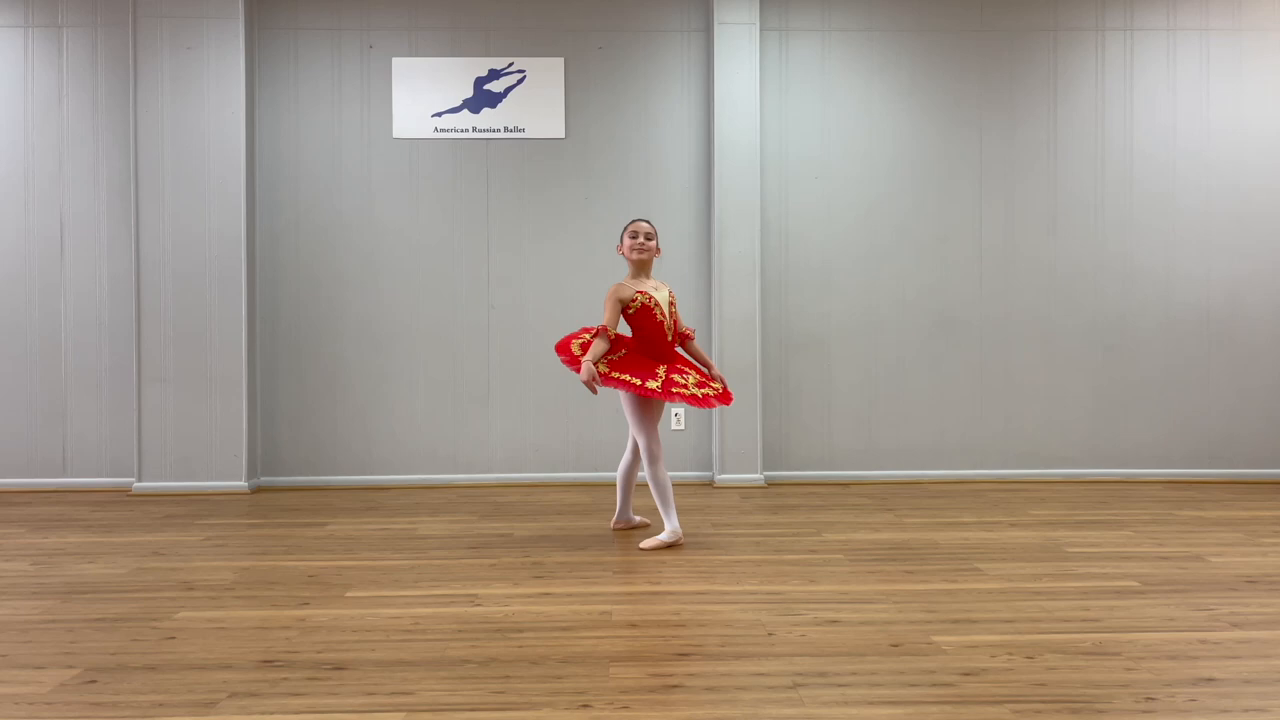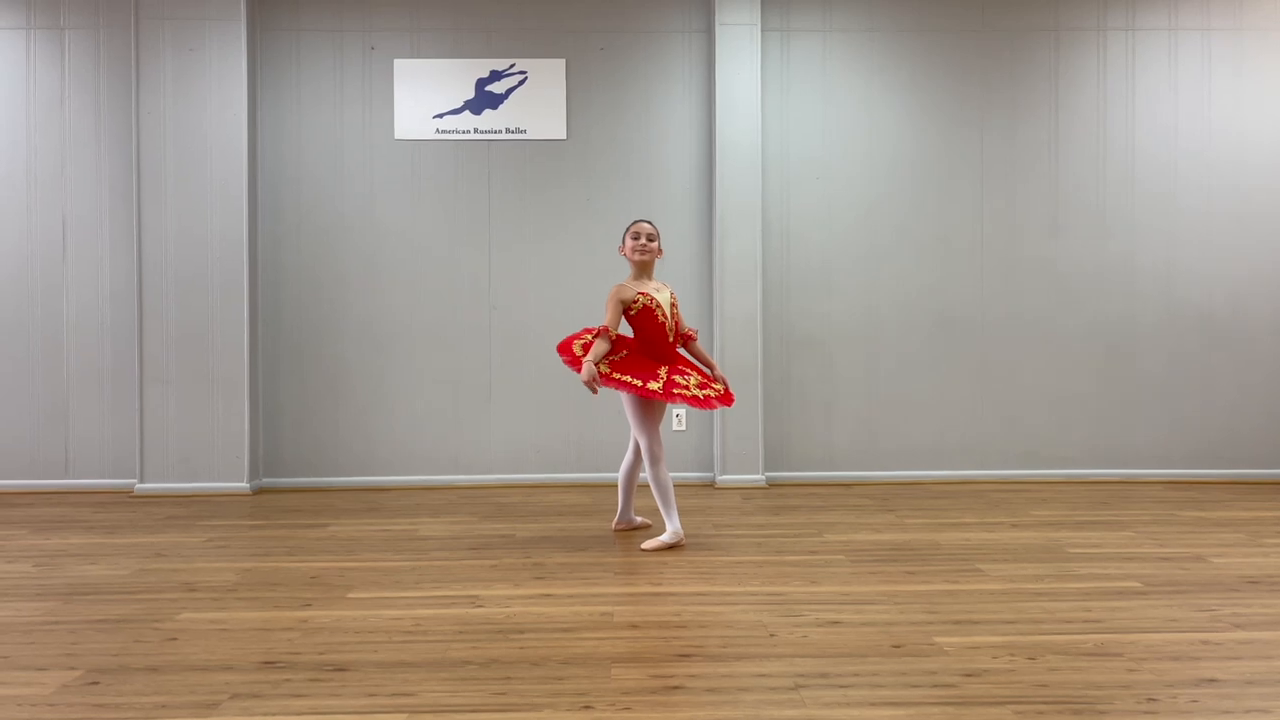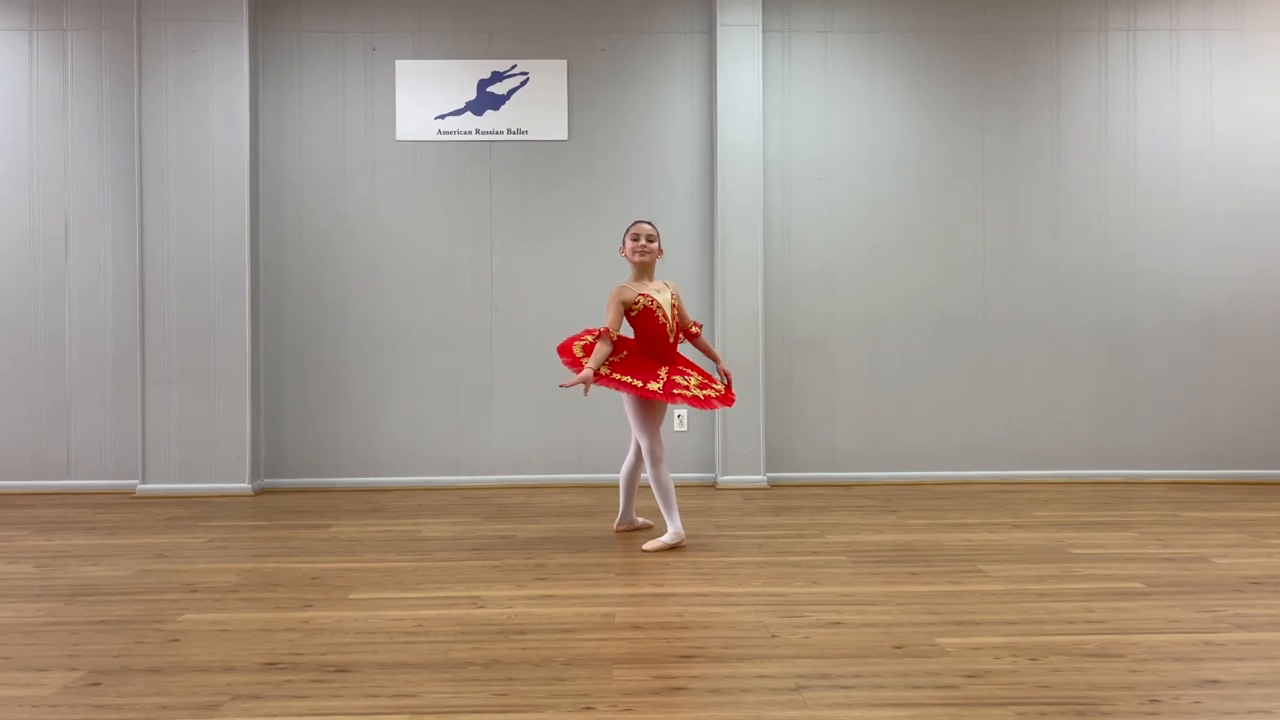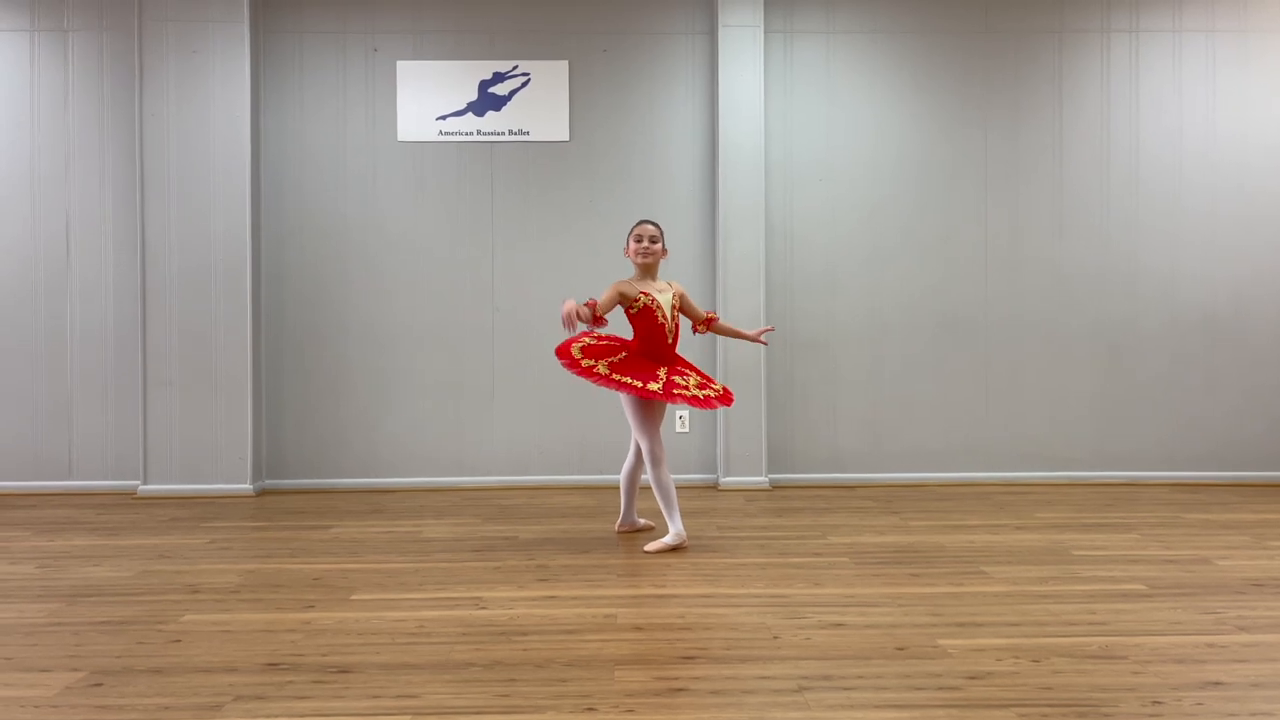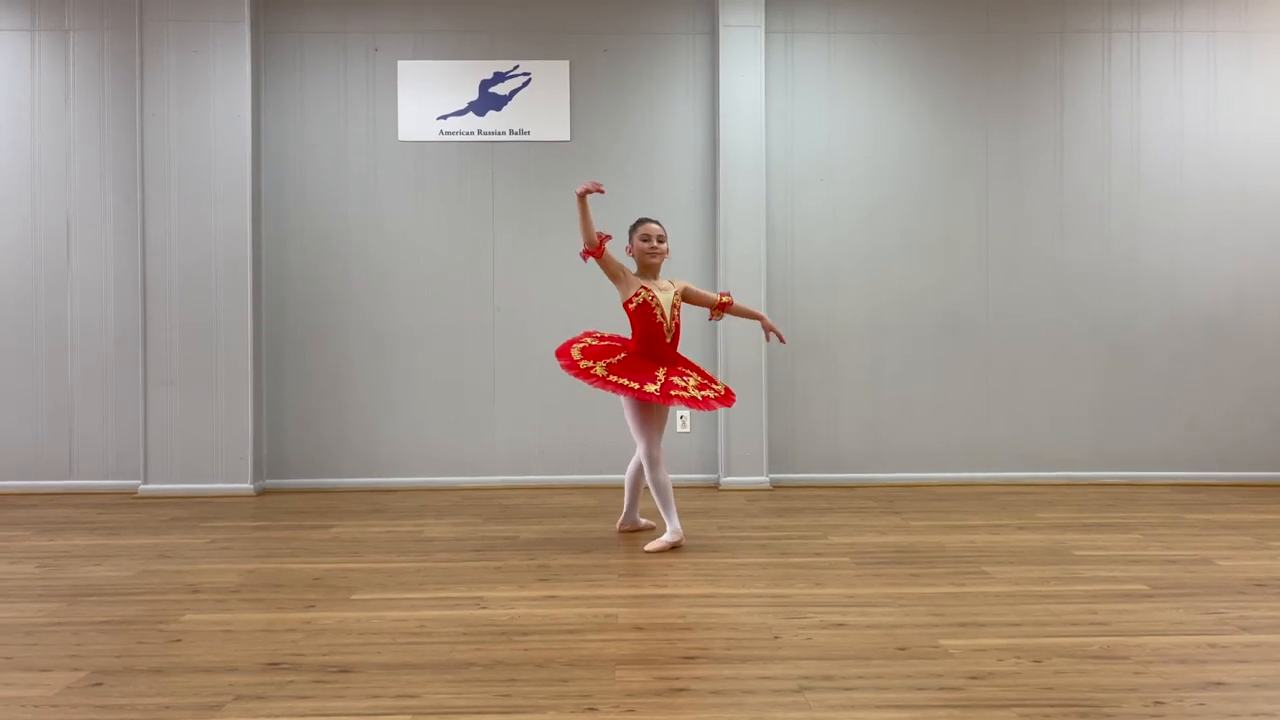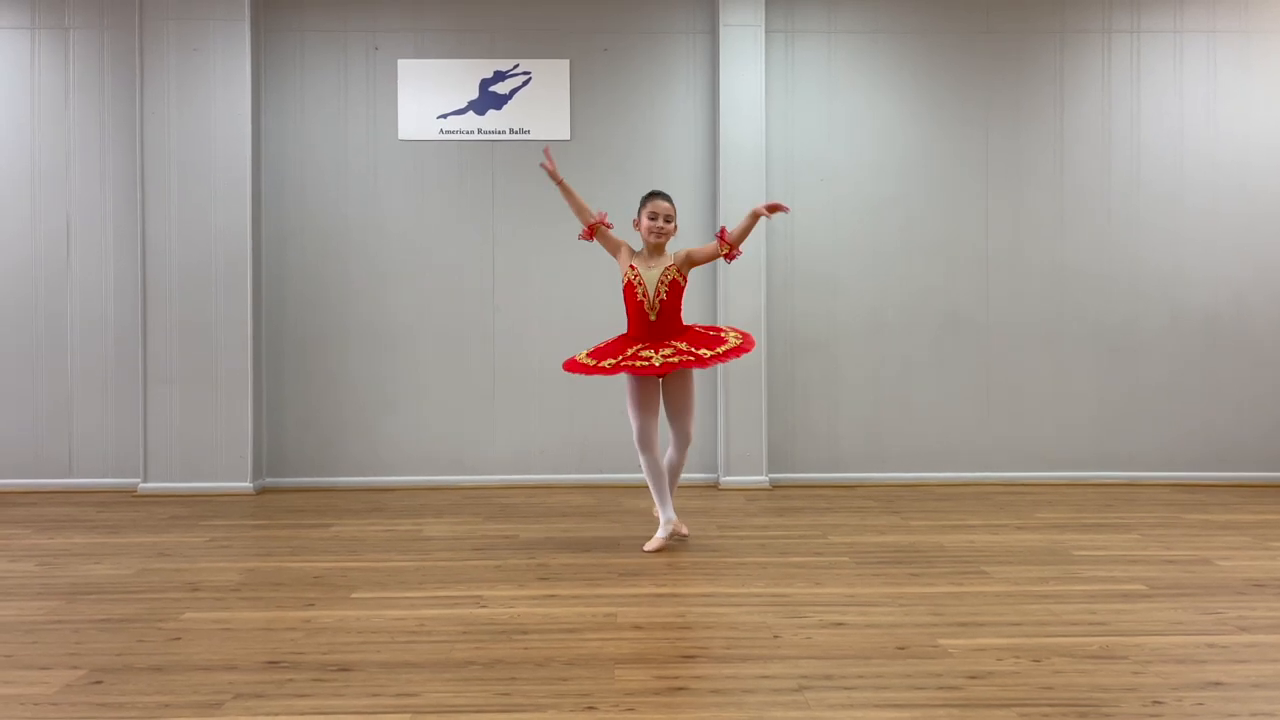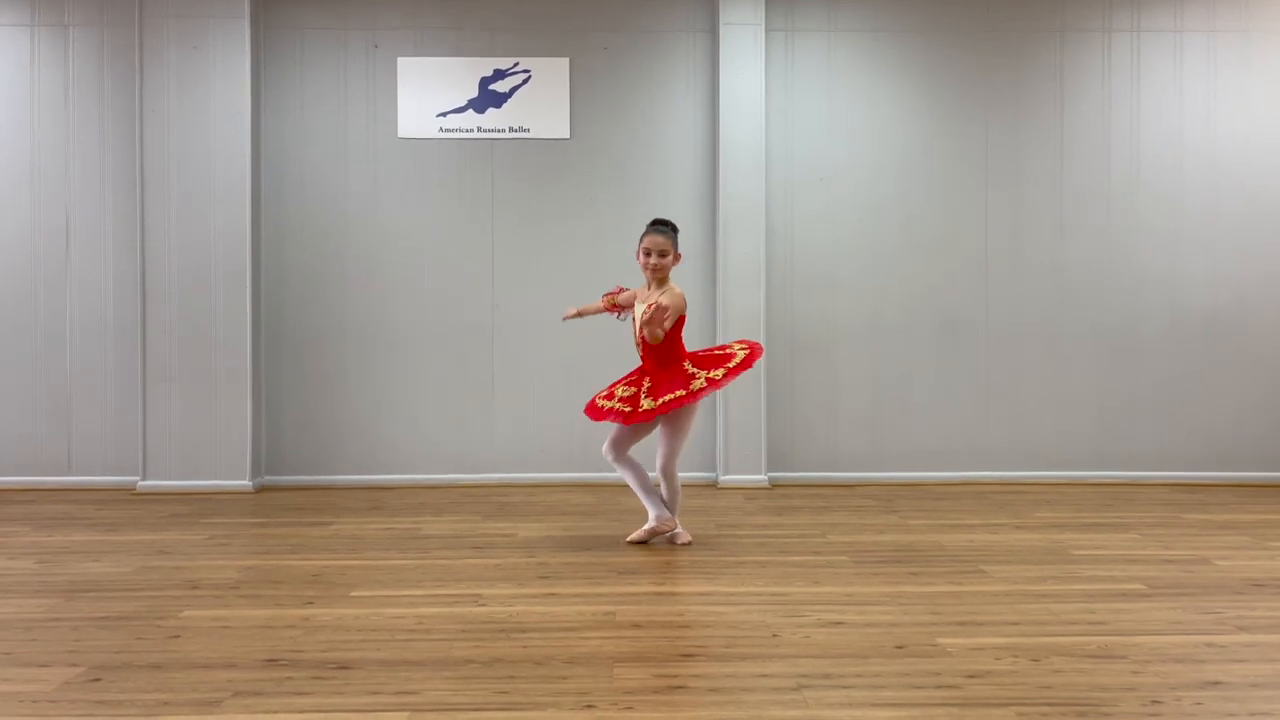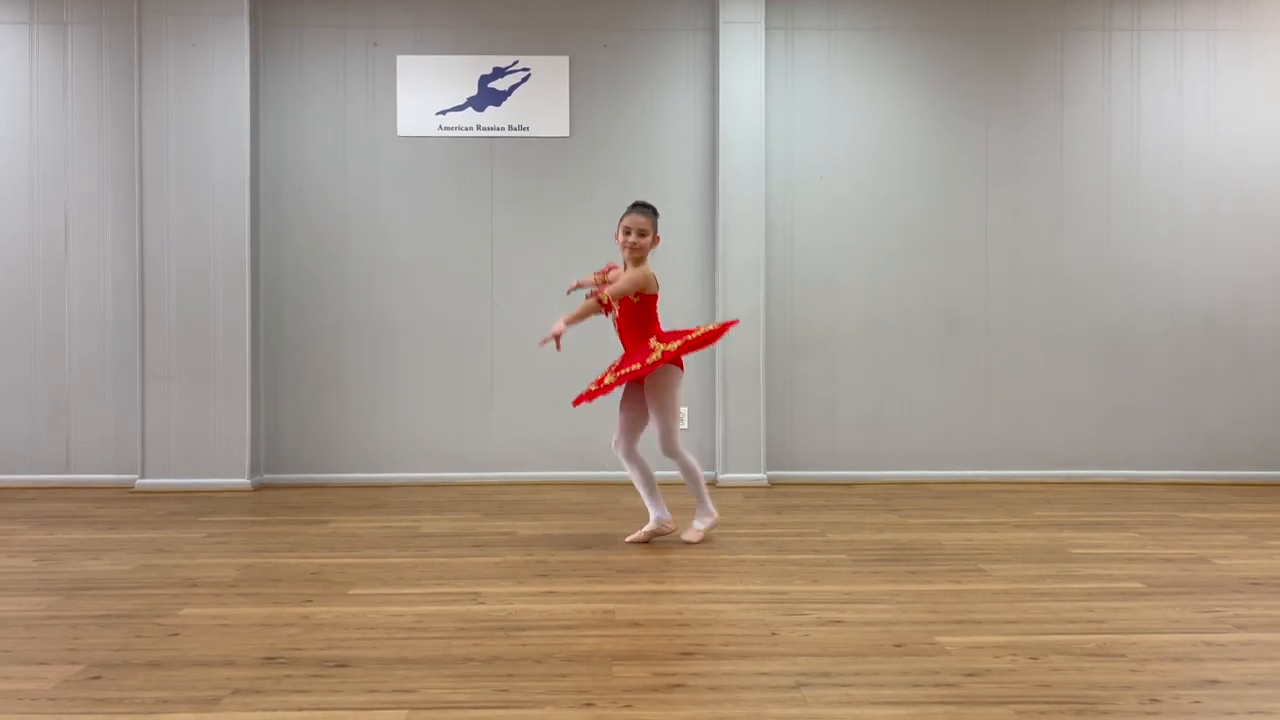
dt=0.3s
person 1, frame 1
left shoulder: (666, 290)
right shoulder: (619, 291)
left elbow: (683, 335)
right elbow: (605, 335)
left wrist: (710, 366)
right wrist: (587, 362)
left hip: (661, 371)
right hip: (634, 370)
left knee: (638, 447)
right knee: (651, 450)
left ankle: (624, 514)
right ankle: (672, 528)
person 1, frame 2
left shoulder: (668, 291)
right shoulder: (621, 292)
left elbow: (685, 336)
right elbow: (606, 336)
left wrist: (712, 366)
right wrist: (588, 363)
left hip: (663, 372)
right hip: (636, 371)
left knee: (640, 448)
right knee: (653, 451)
left ankle: (625, 515)
right ankle: (673, 528)
person 1, frame 3
left shoulder: (670, 289)
right shoulder: (622, 294)
left elbow: (690, 330)
right elbow: (608, 338)
left wrist: (718, 360)
right wrist: (589, 369)
left hip: (663, 372)
right hip: (637, 371)
left knee: (641, 448)
right knee: (654, 451)
left ankle: (626, 516)
right ankle: (675, 529)
person 1, frame 4
left shoulder: (675, 290)
right shoulder: (624, 288)
left elbow: (704, 321)
right elbow: (592, 314)
left wrist: (746, 335)
right wrist: (572, 306)
left hip: (663, 373)
right hip: (635, 371)
left knee: (641, 449)
right knee: (653, 451)
left ankle: (628, 517)
right ankle: (677, 530)
person 1, frame 5
left shoulder: (678, 289)
right shoulder: (625, 282)
left elbow: (721, 303)
right elbow: (592, 245)
left wrist: (760, 317)
right wrist: (582, 202)
left hip: (667, 373)
right hip: (636, 372)
left knee: (647, 451)
right knee: (652, 451)
left ankle: (630, 517)
right ankle: (672, 529)
person 1, frame 6
left shoulder: (682, 260)
right shoulder: (626, 255)
left elbow: (727, 244)
right elbow: (590, 221)
left wrist: (755, 214)
right wrist: (560, 181)
left hip: (680, 352)
right hip: (637, 353)
left knee: (683, 437)
right knee: (644, 439)
left ankle: (667, 505)
right ankle: (665, 518)
person 1, frame 7
left shoulder: (674, 297)
right shoulder: (638, 293)
left elbow: (656, 337)
right elbow: (612, 302)
left wrist: (655, 325)
right wrist: (579, 311)
left hip: (684, 382)
right hip: (652, 384)
left knee: (665, 467)
right knee: (613, 448)
left ankle: (672, 521)
right ankle: (659, 516)
person 1, frame 8
left shoulder: (643, 274)
right shoulder: (619, 273)
left elbow: (604, 297)
right elbow: (600, 292)
left wrist: (564, 322)
left hip: (660, 359)
right hip: (638, 366)
left knee: (670, 445)
right knee: (622, 446)
left ankle: (705, 512)
right ankle: (659, 518)
